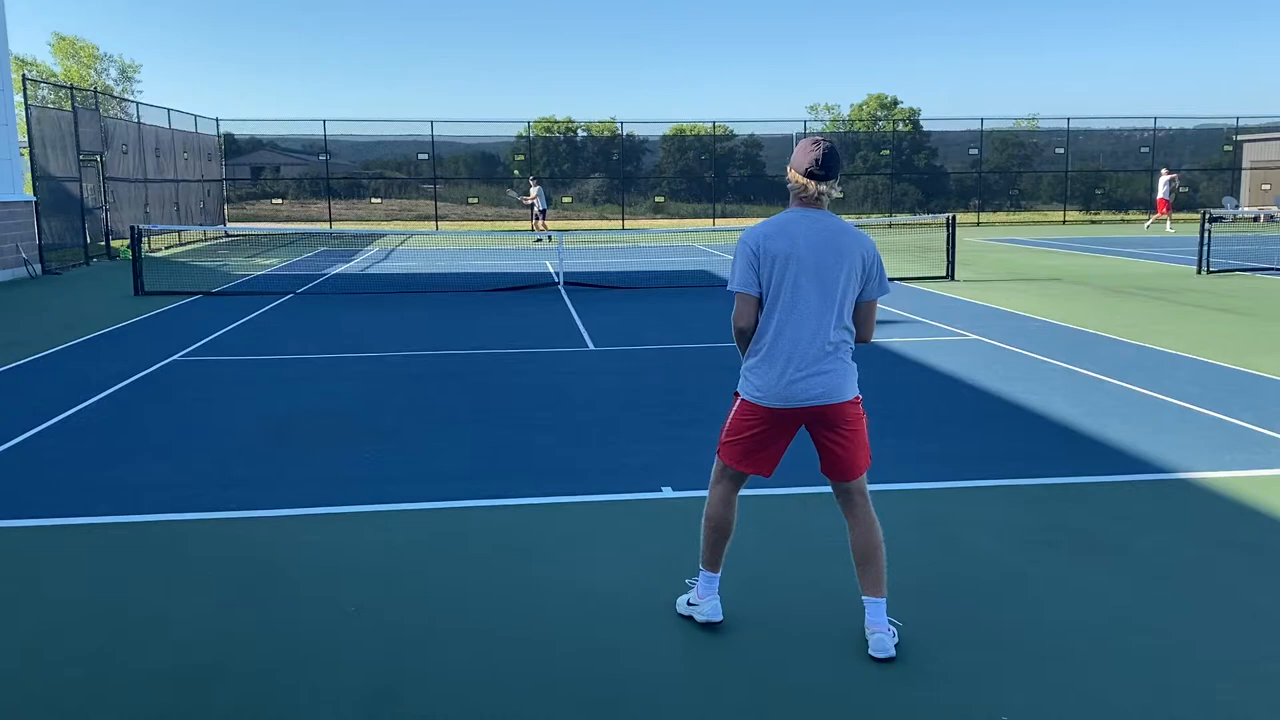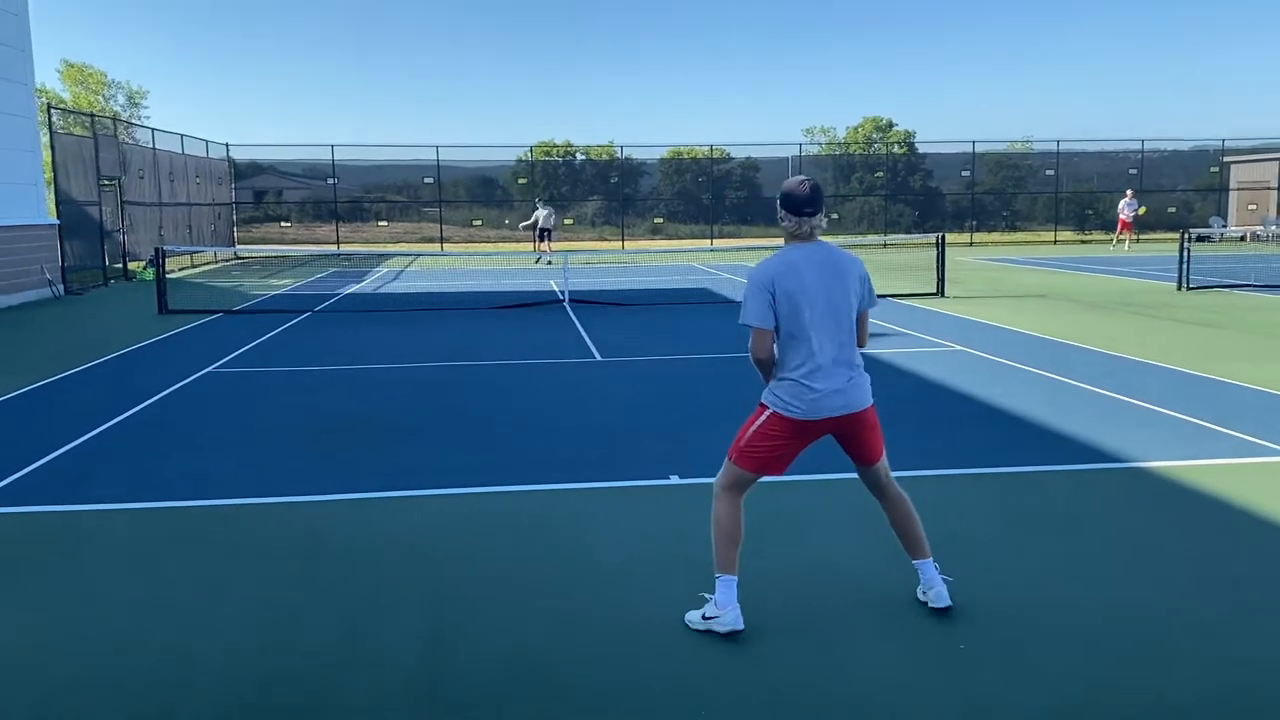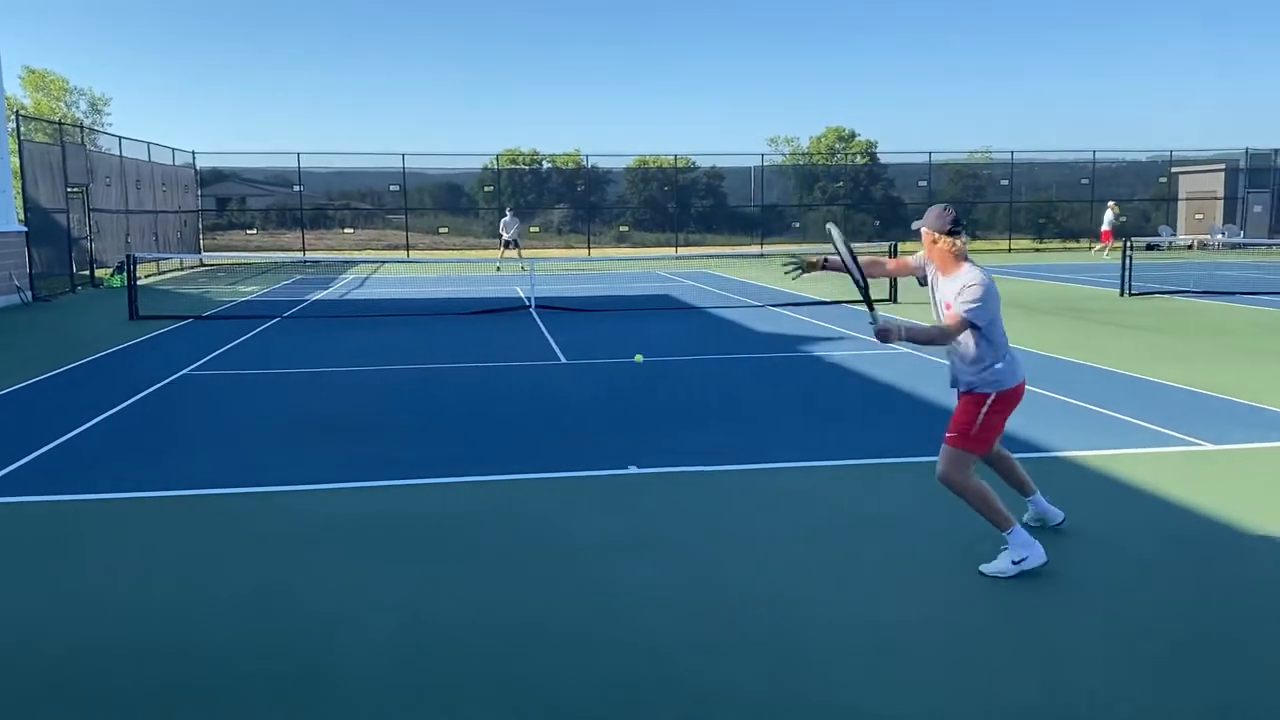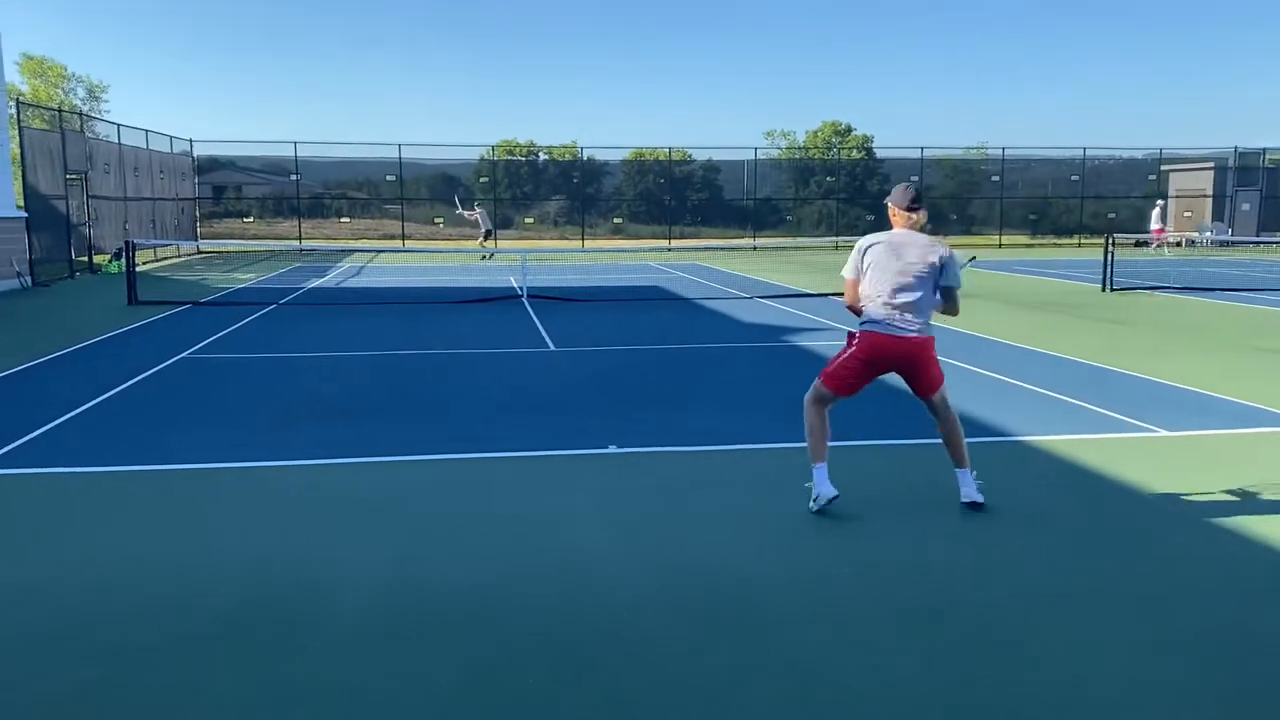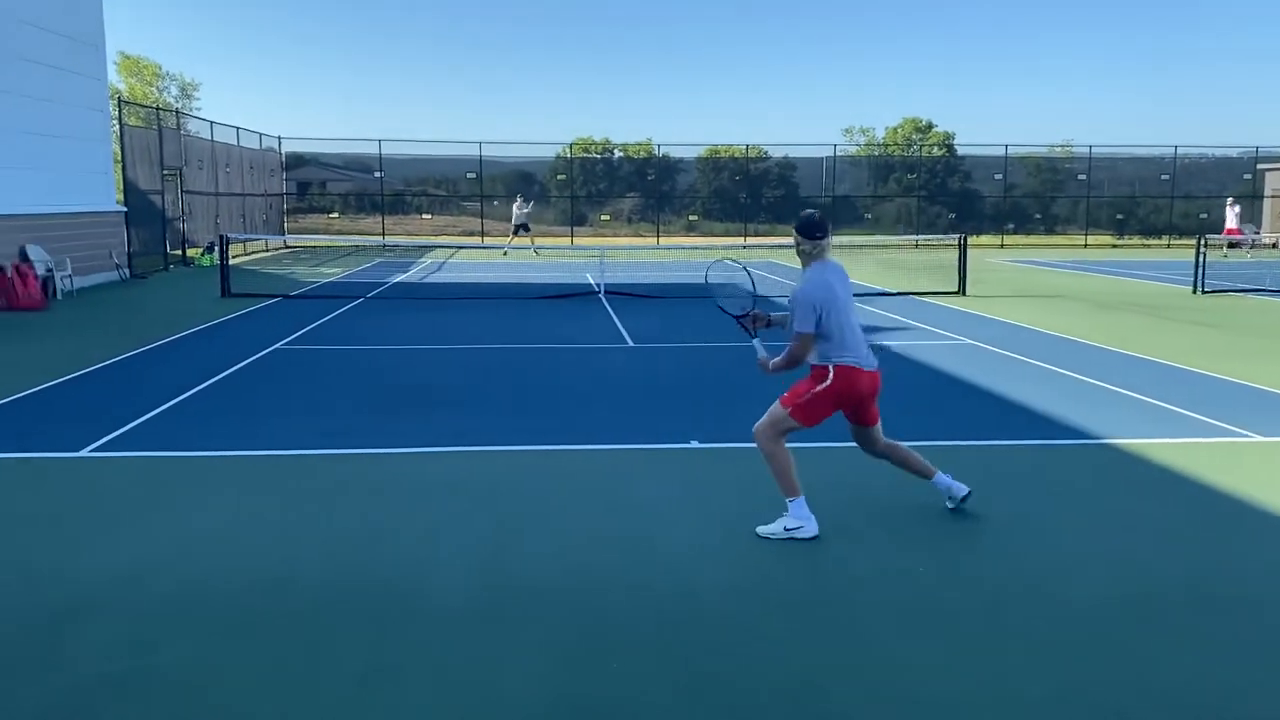
dt=1s
person 1, frame 1
left shoulder: (758, 238)
right shoulder: (861, 245)
left elbow: (743, 322)
right elbow: (865, 332)
left hip: (767, 390)
right hip: (835, 390)
left knee: (724, 483)
right knee: (856, 501)
left ankle: (705, 594)
right ankle: (879, 627)
person 1, frame 2
left shoulder: (765, 274)
right shoulder: (852, 265)
left elbow: (761, 352)
right elbow: (861, 337)
left hip: (792, 405)
right hip: (854, 399)
left knee: (727, 489)
right knee: (884, 485)
left ankle: (725, 606)
right ankle: (933, 584)
person 1, frame 3
left shoulder: (977, 284)
right shoulder: (933, 265)
left elbow: (946, 333)
right elbow: (883, 266)
left wrist: (901, 332)
right wrist: (825, 263)
left hip: (993, 386)
right hip: (980, 385)
left knee: (953, 471)
right knee: (986, 449)
left ankle: (1023, 547)
right ankle: (1042, 509)
person 1, frame 4
left shoulder: (867, 244)
right shoulder: (941, 252)
left elbow: (851, 302)
right elbow: (953, 308)
left hip: (872, 342)
right hip: (917, 346)
left knee: (815, 401)
right knee: (941, 409)
left ankle: (821, 481)
right ankle: (968, 486)
person 1, frame 5
left shoulder: (808, 288)
right shoulder: (835, 272)
left elbow: (798, 355)
left wrist: (772, 365)
right wrist: (770, 319)
left hip: (837, 374)
right hip: (867, 374)
left knee: (766, 432)
right knee: (873, 442)
left ankle: (800, 518)
right ankle: (949, 486)
